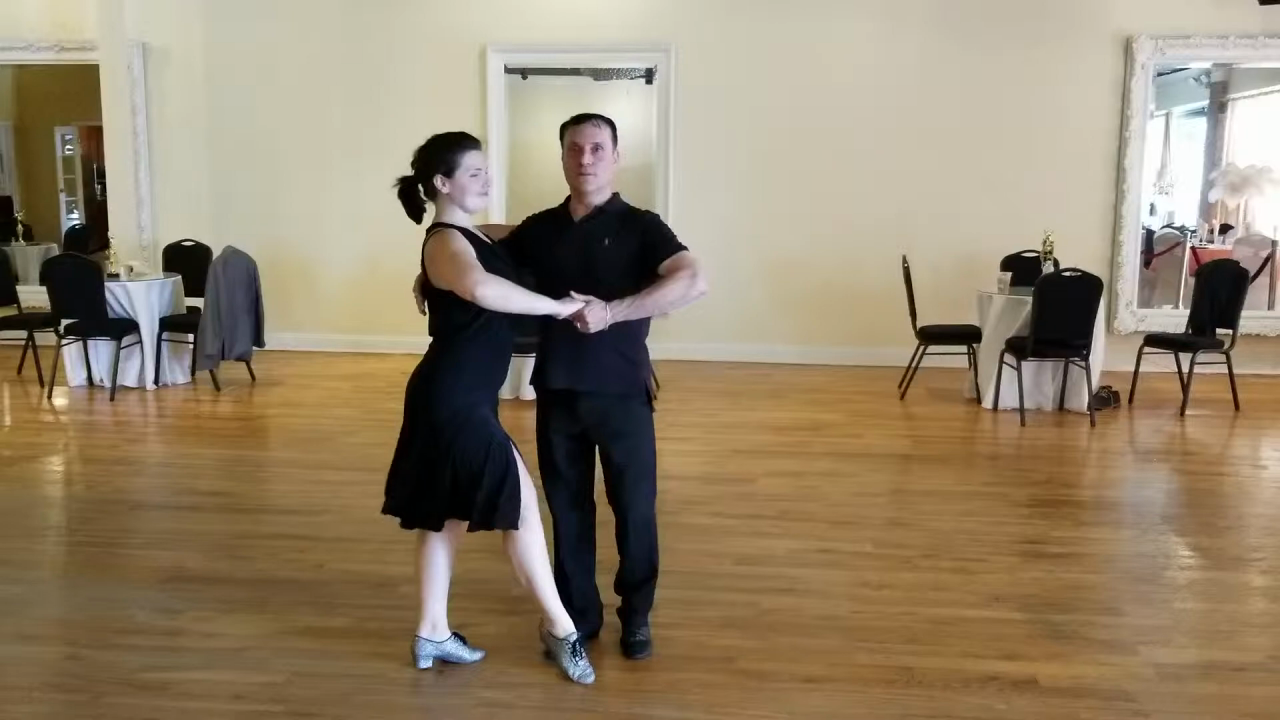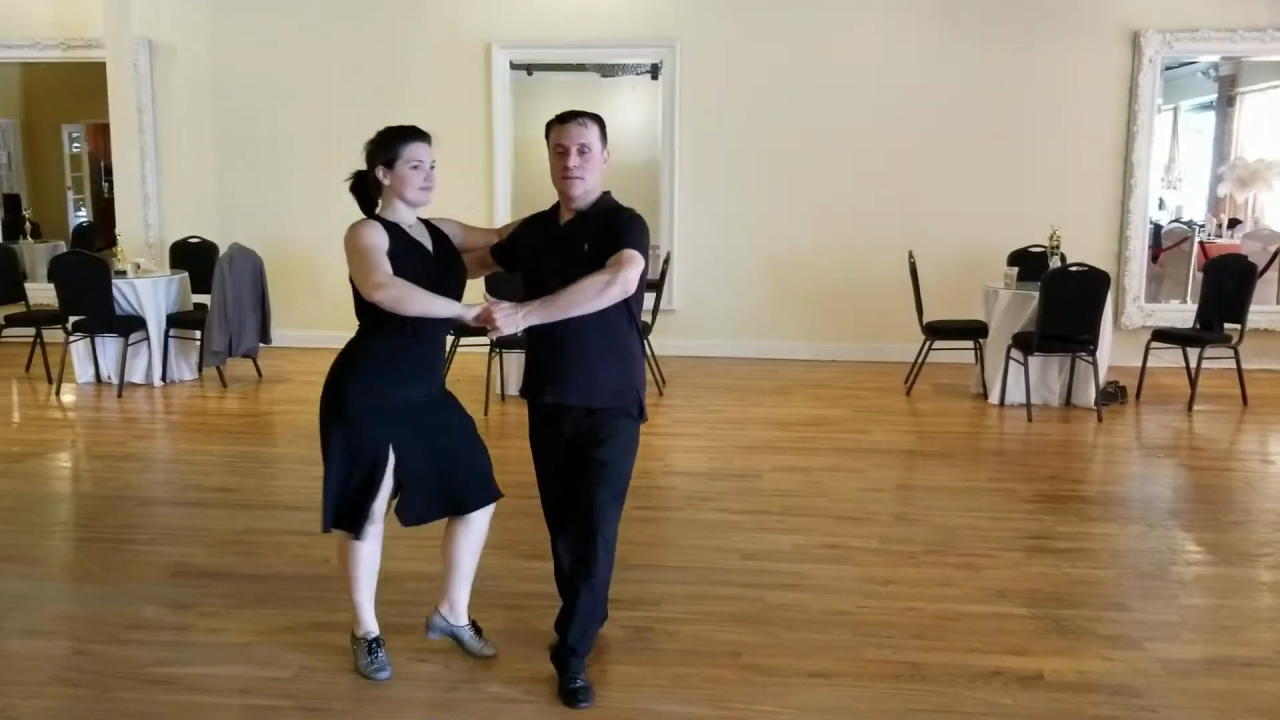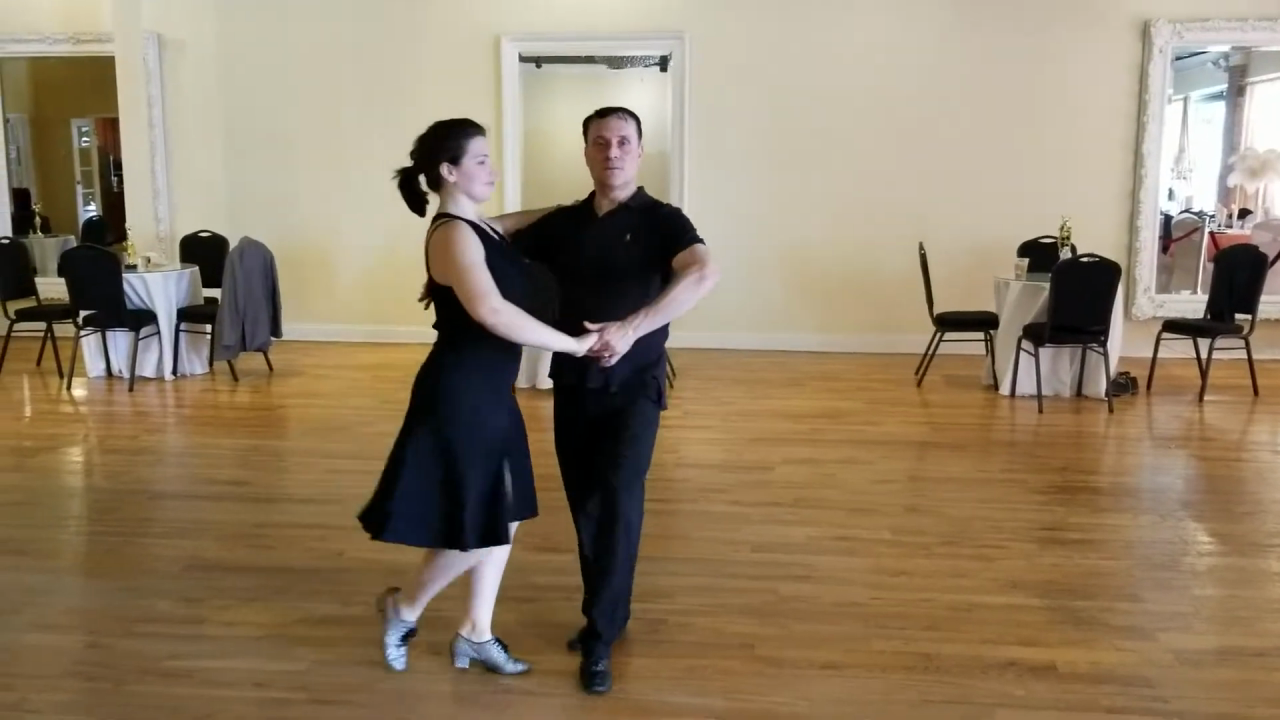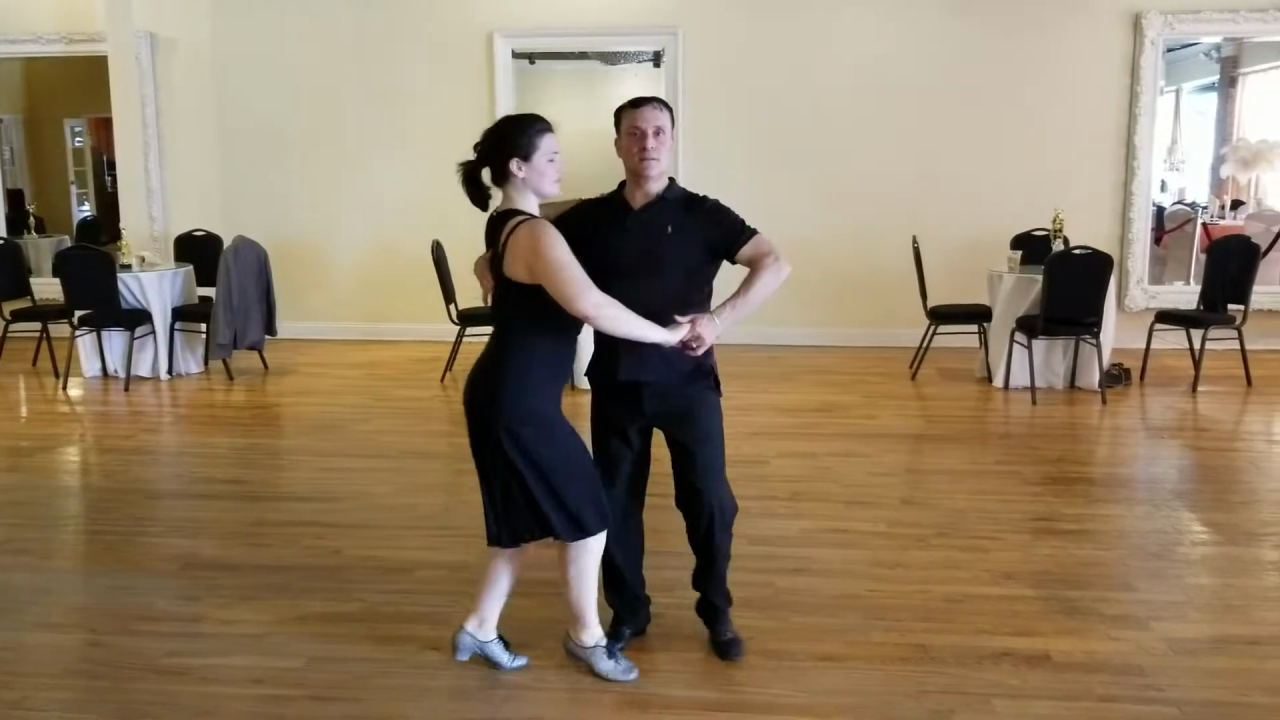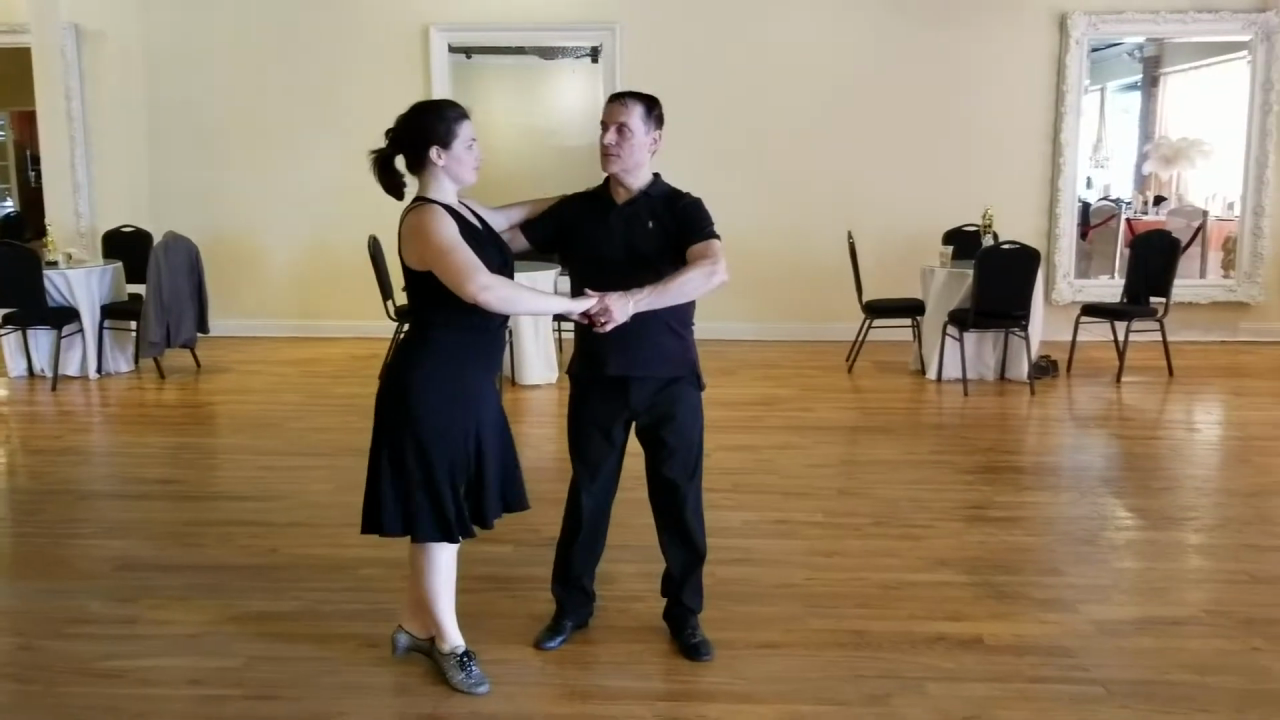
dt=1s
person 1, frame 1
left shoulder: (641, 226)
right shoulder: (540, 228)
left elbow: (694, 280)
left wrist: (616, 311)
left hip: (624, 391)
right hip: (559, 391)
left knee: (634, 509)
right knee: (567, 512)
left ankle: (635, 613)
right ankle: (578, 616)
person 1, frame 2
left shoulder: (623, 224)
right shoulder: (534, 230)
left elbow: (622, 280)
right elbow: (479, 260)
left wrist: (525, 314)
left hip: (610, 404)
right hip: (548, 401)
left knee: (594, 527)
right knee: (561, 522)
left ankle: (572, 653)
right ankle: (587, 611)
person 1, frame 3
left shoulder: (662, 221)
right shoulder: (563, 222)
left elbow: (702, 275)
left wrist: (630, 328)
left hip: (632, 386)
right hip: (573, 385)
left knee: (618, 501)
right knee: (586, 505)
left ankle: (599, 636)
right ankle: (606, 612)
person 1, frame 4
left shoulder: (703, 214)
right shoulder: (590, 217)
left elbow: (774, 263)
left wrist: (720, 317)
right wrist: (490, 269)
left hip: (688, 381)
right hip: (617, 384)
left knee: (709, 499)
right knee: (617, 502)
left ankle: (716, 609)
right ankle: (628, 612)
person 1, frame 5
left shoulder: (682, 209)
right shoulder: (576, 210)
left elbow: (714, 271)
right elbow: (502, 238)
left wrist: (632, 301)
left hip: (669, 379)
right hip: (597, 378)
left knee: (678, 497)
right knee: (588, 492)
left ankle: (684, 613)
right ankle: (571, 605)
person 2, frame 1
left shoulder: (468, 236)
right shoulder: (445, 242)
right elbow: (480, 289)
right wrist: (557, 306)
left hip: (461, 396)
right hip: (452, 398)
left knee: (449, 513)
right knee: (520, 503)
left ankle: (431, 633)
right ankle: (560, 628)
person 2, frame 2
left shoulder: (439, 232)
right shoulder: (367, 233)
left elbow: (502, 240)
right elbow: (382, 290)
right wrist: (465, 311)
left hip: (424, 391)
right hip: (366, 393)
left knee: (475, 499)
right knee: (365, 516)
left ankle: (453, 613)
right ankle: (365, 632)
person 2, frame 3
left shoulder: (478, 227)
right shoulder: (452, 235)
left elbow: (516, 225)
right elbow: (492, 312)
right wrist: (573, 344)
left hip: (488, 394)
right hip: (457, 398)
left knee: (501, 519)
right knee: (475, 532)
left ankle: (475, 633)
right ankle: (403, 608)
person 2, frame 4
left shoulder: (506, 224)
right shoulder: (535, 236)
right elbow: (589, 306)
right wrist: (665, 335)
left hip: (510, 391)
right hip: (518, 399)
left knee: (534, 521)
right knee: (584, 519)
left ankle: (479, 629)
right ankle: (587, 636)
person 2, frame 5
left shoulder: (459, 210)
right shoulder: (426, 219)
left elbow: (507, 218)
right elbow: (483, 290)
right wrist: (568, 305)
left hip: (468, 385)
right hip: (431, 389)
left knee: (447, 514)
right knee: (438, 518)
left ankle: (415, 626)
right ankle: (448, 641)
